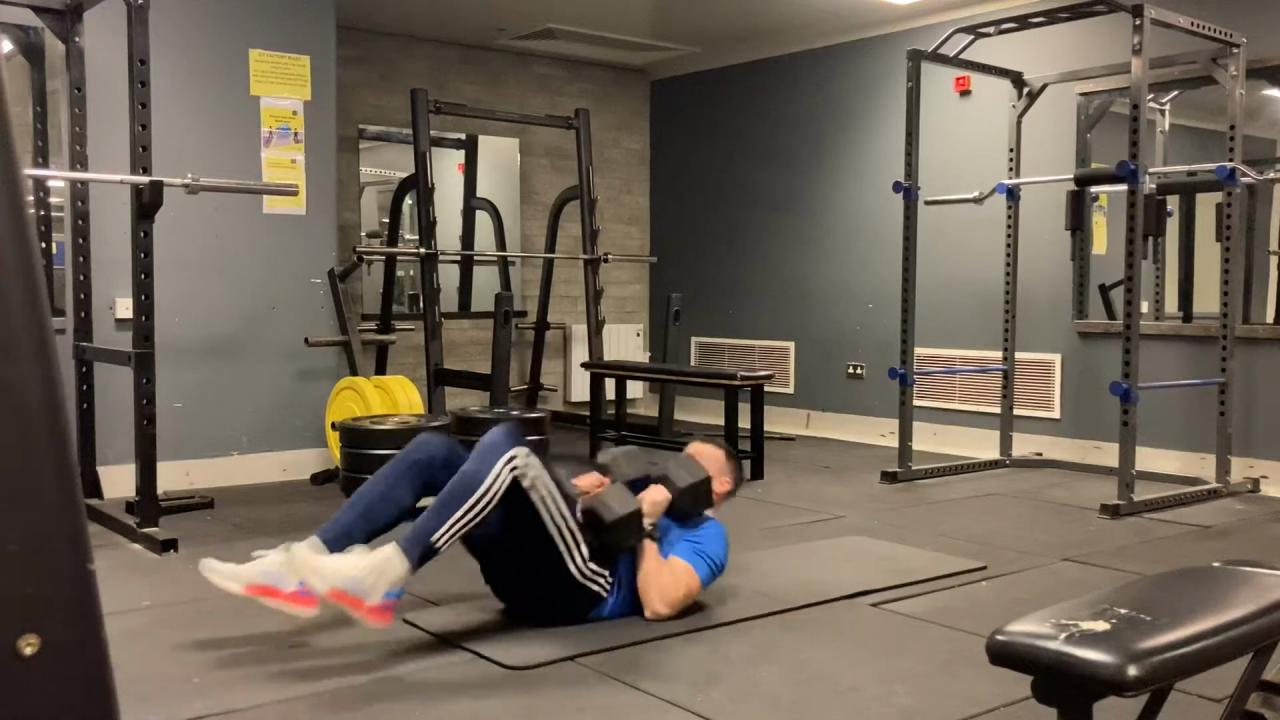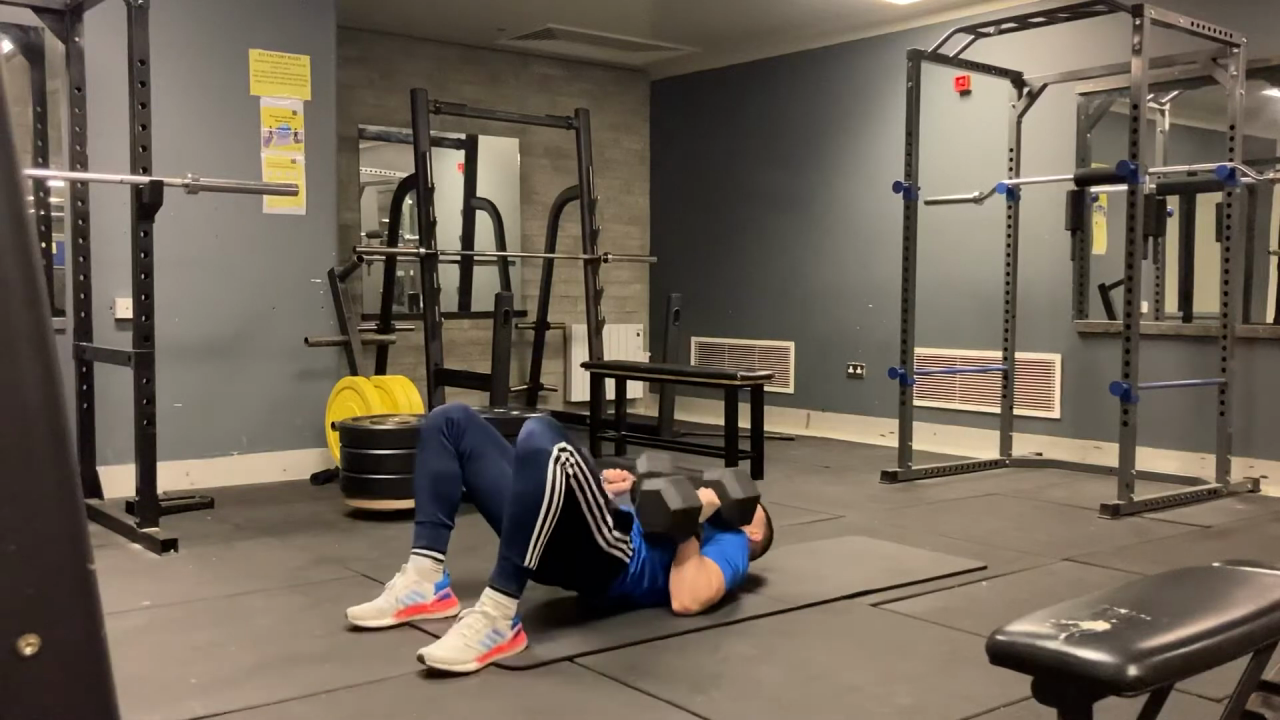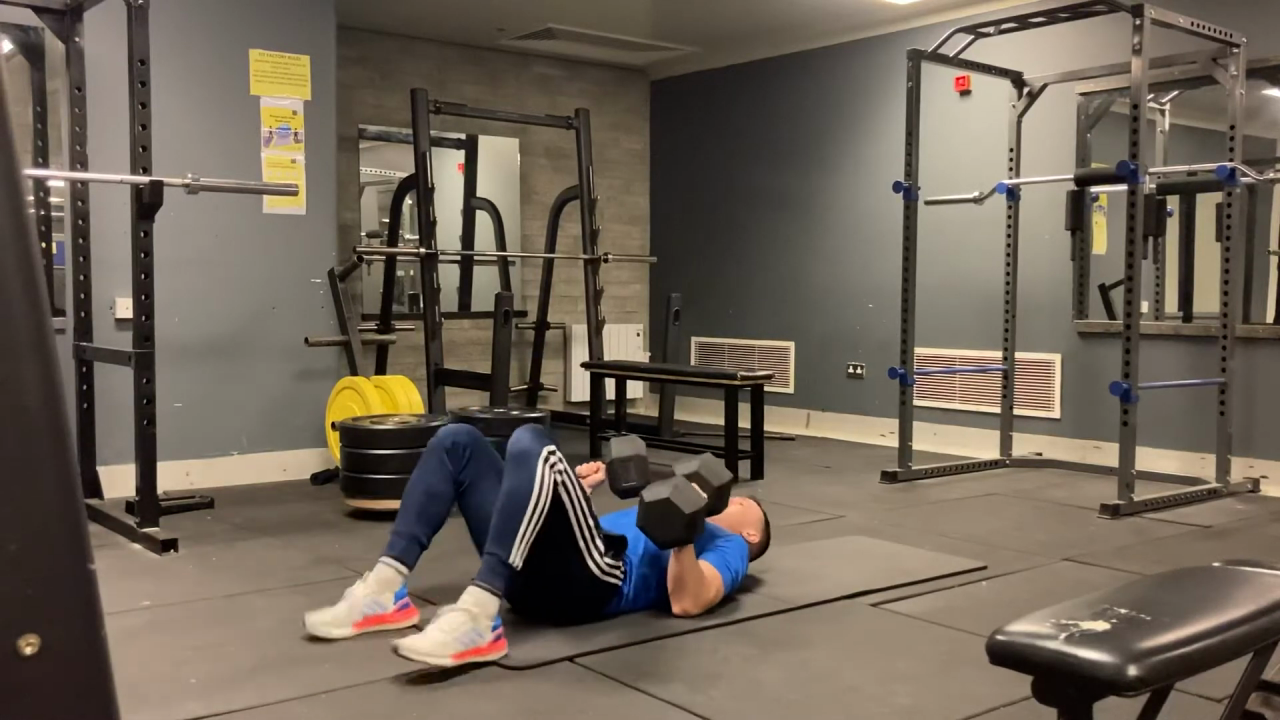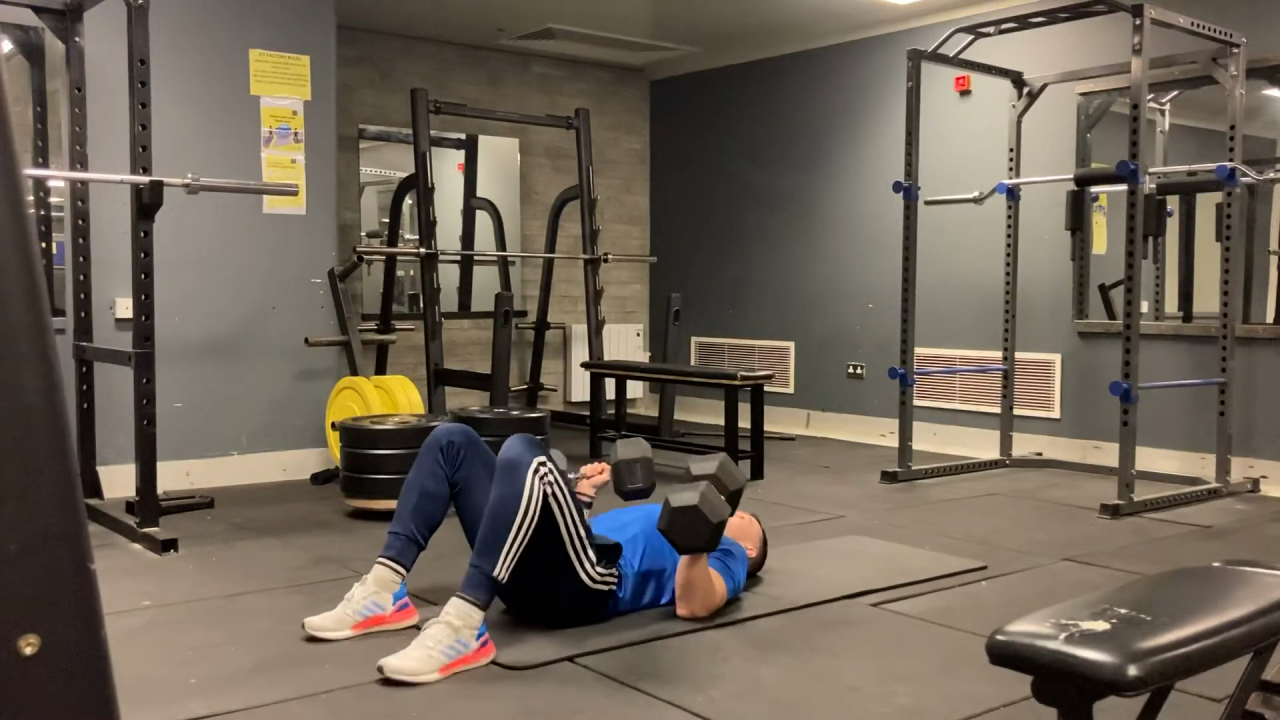
dt=0.7s
person 1, frame 1
left shoulder: (705, 538)
right shoulder: (642, 499)
left elbow: (660, 602)
left wrist: (648, 521)
right wrist: (574, 493)
left hip: (580, 587)
right hip: (527, 568)
left knee: (507, 442)
right knee: (431, 450)
left ankle: (381, 575)
right ankle: (309, 561)
person 1, frame 2
left shoulder: (728, 546)
left elbow: (687, 600)
left wrist: (693, 517)
right wrist: (604, 493)
left hip: (604, 552)
right hip: (553, 535)
left knee: (543, 436)
right knee: (450, 422)
left ankle: (497, 617)
right ankle: (426, 582)
person 1, frame 3
left shoulder: (727, 549)
left elbow: (684, 602)
right wrist: (580, 492)
left hip: (591, 580)
right hip: (536, 570)
left knee: (532, 444)
right knee: (456, 441)
left ankle: (478, 617)
right ankle: (386, 591)
person 1, frame 4
left shoulder: (726, 555)
right shoulder: (666, 529)
left elbow: (691, 605)
right wrist: (583, 496)
left hip: (584, 584)
right hip: (532, 572)
left knee: (524, 453)
right knee: (452, 440)
left ankle: (464, 628)
right ankle: (385, 591)
